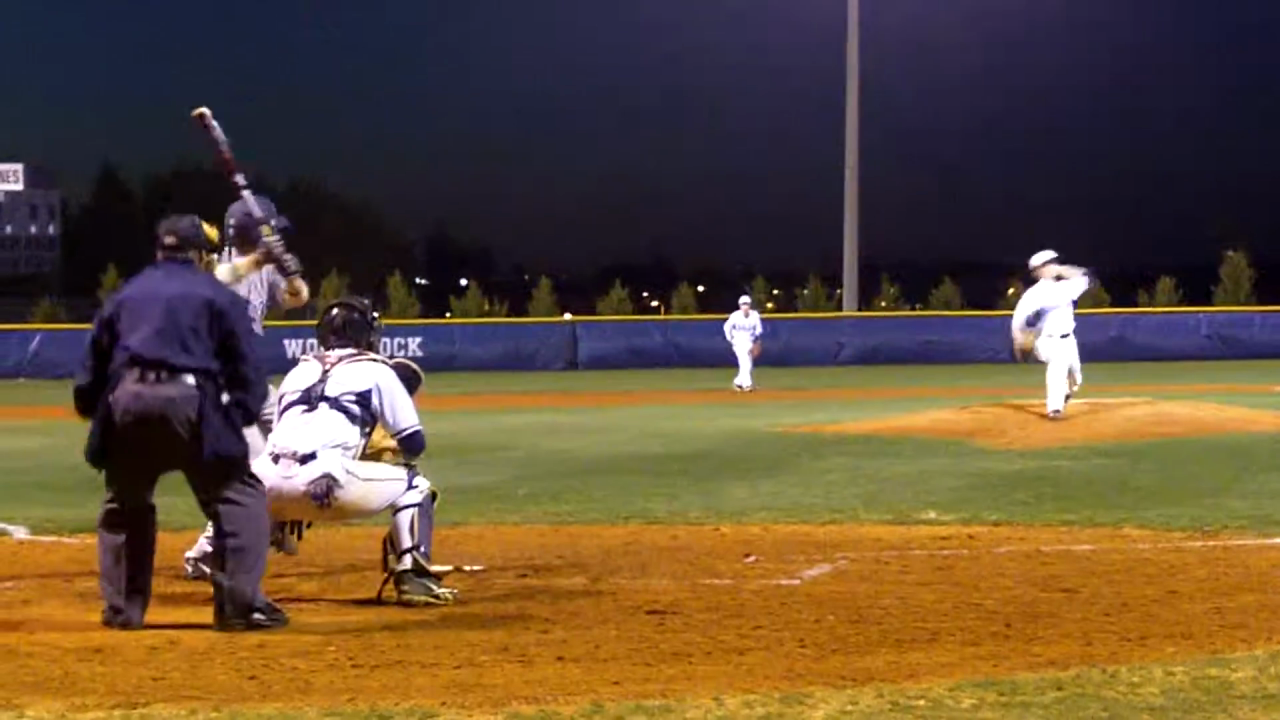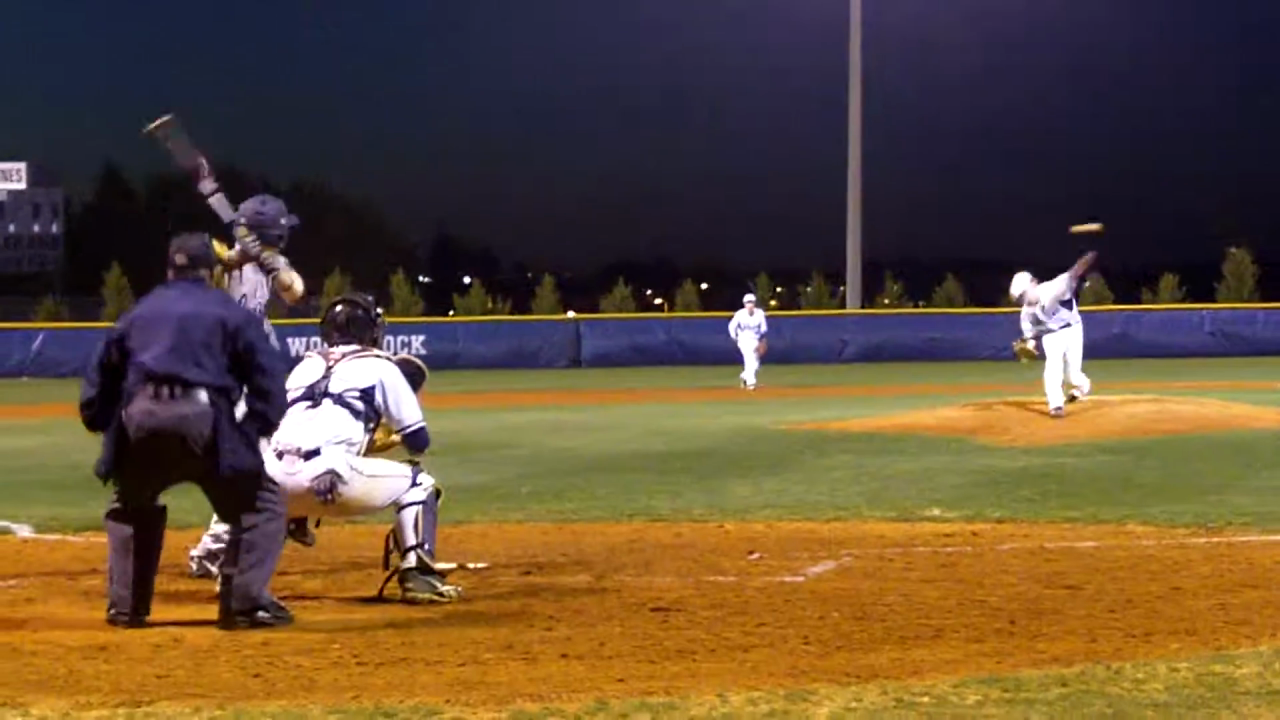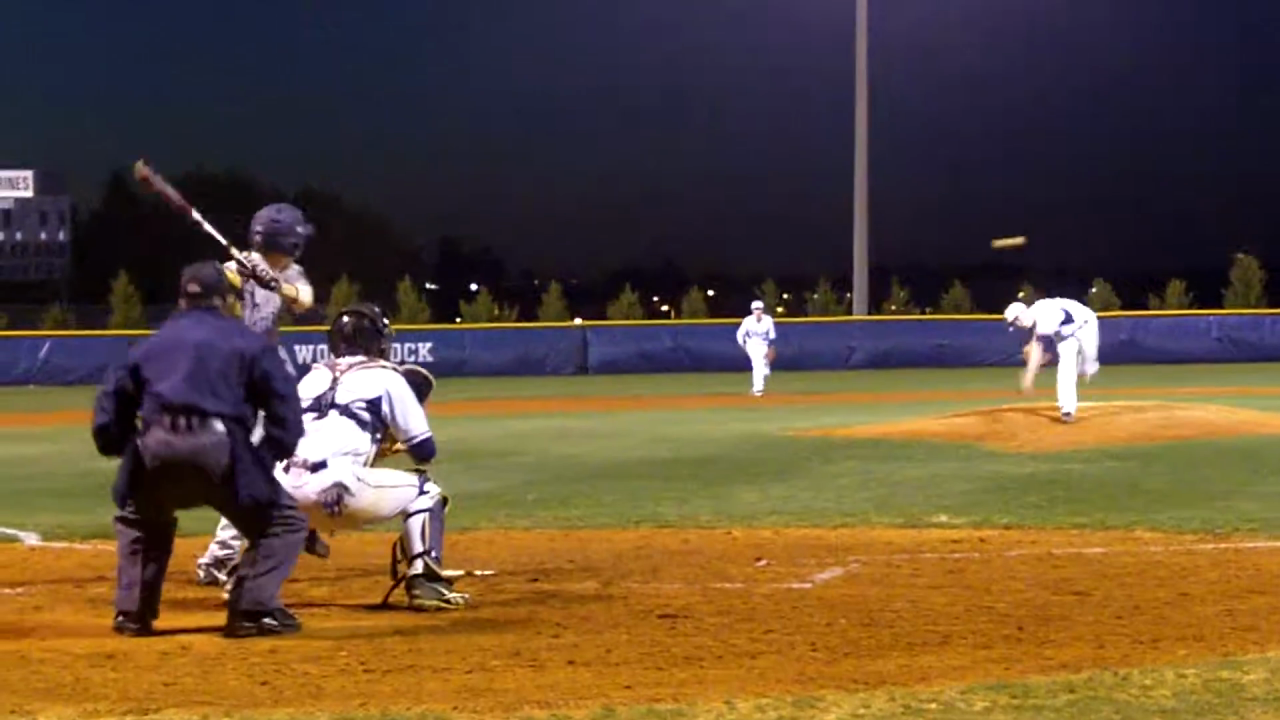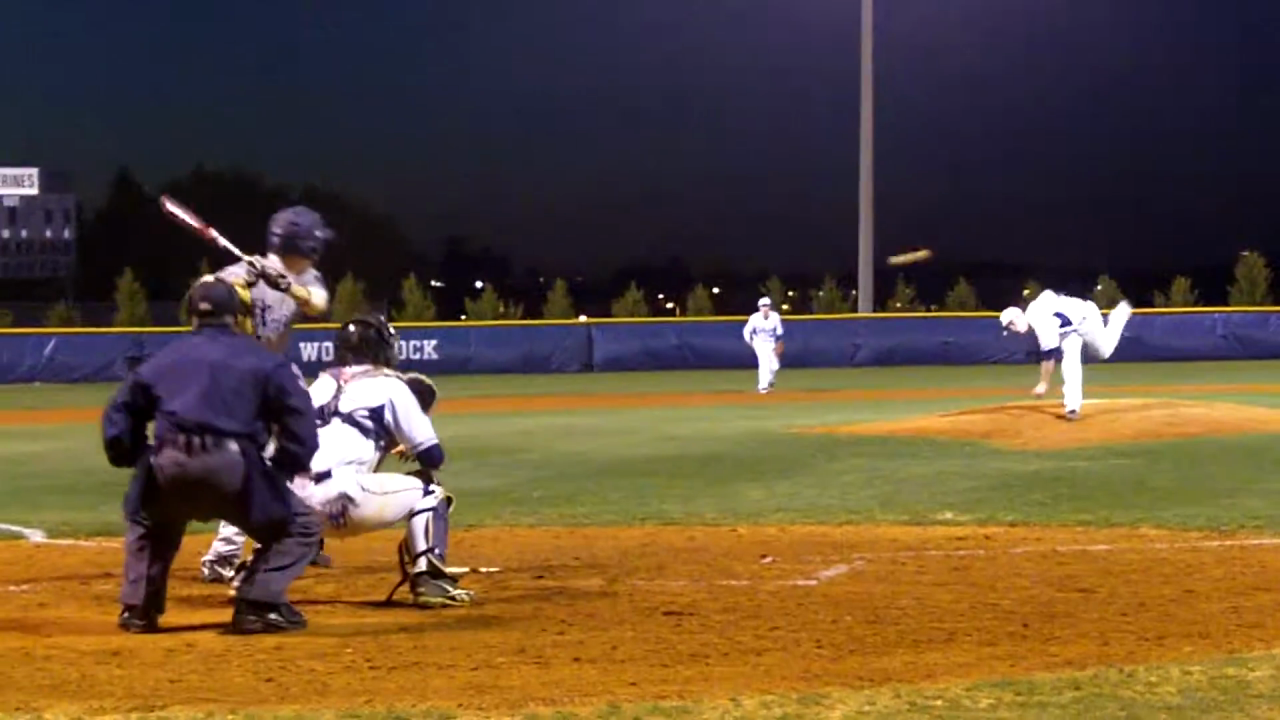
dt=0.1s
person 1, frame 1
left shoulder: (127, 293)
right shoulder: (217, 294)
left elbow: (93, 366)
right elbow: (246, 367)
left wrist: (98, 411)
right wrist: (237, 417)
left hip: (128, 399)
right hip: (188, 401)
left knee: (125, 504)
right knee: (238, 498)
left ankle: (121, 606)
right ankle: (240, 603)
person 1, frame 2
left shoulder: (140, 312)
right shoulder: (233, 313)
left elbow: (99, 378)
right elbow: (268, 383)
left wrist: (112, 425)
right wrist: (251, 432)
left hip: (141, 418)
right hip: (201, 418)
left knee: (130, 510)
right knee: (260, 505)
left ankle: (125, 604)
right ankle: (246, 603)
person 1, frame 3
left shoulder: (155, 341)
right shoulder: (249, 342)
left elbow: (110, 407)
right elbow: (285, 411)
left wrist: (128, 450)
right wrist: (266, 457)
left hip: (158, 446)
right hip: (217, 447)
left knee: (138, 520)
right knee: (283, 521)
left ankle: (133, 612)
right ankle: (253, 610)
person 1, frame 4
left shoulder: (164, 359)
right shoulder: (264, 360)
left elbow: (118, 420)
right elbow: (301, 429)
left wrist: (143, 461)
right wrist: (277, 472)
left hip: (171, 468)
right hip: (230, 466)
left knee: (148, 522)
right knee: (301, 527)
left ankle: (138, 608)
right ankle: (259, 604)
person 2, frame 1
left shoulder: (266, 268)
right shoulder: (218, 264)
left elbow: (296, 298)
left wrist: (290, 272)
right wrist: (257, 260)
left ankle: (268, 524)
right ankle: (205, 554)
person 2, frame 2
left shoulder: (275, 263)
right shoulder: (226, 257)
left elbow: (295, 291)
left wrist: (272, 269)
right wrist: (235, 258)
right ankle: (209, 553)
person 2, frame 3
left shoulder: (289, 273)
right shoulder: (235, 269)
left elbow: (303, 300)
left wrist: (276, 283)
right wrist: (241, 276)
right ankle: (218, 560)
person 2, frame 4
left shoulder: (306, 276)
right shoulder: (249, 271)
left elbow: (317, 305)
left wrist: (287, 285)
right wrist: (242, 283)
right ankle: (220, 558)
person 3, frame 1
left shoulder: (299, 370)
right shoulder: (377, 370)
right elbow: (412, 445)
left hip: (273, 480)
right hip: (322, 479)
right knee: (413, 485)
right ankle: (411, 578)
person 3, frame 2
left shoulder: (305, 366)
right shoulder: (380, 367)
right elbow: (417, 442)
left hip: (280, 477)
right hip: (327, 477)
right knee: (418, 483)
right ankle: (419, 575)
person 3, frame 3
left shoulder: (313, 377)
right shoulder: (387, 378)
right elbow: (424, 452)
left hip: (288, 489)
right hip: (335, 488)
right knee: (424, 491)
right ankle: (425, 582)
person 3, frame 4
left shoulder: (321, 385)
right shoulder: (391, 386)
right elbow: (432, 458)
right wrist: (415, 413)
right hip: (337, 498)
right knee: (427, 491)
right ankle: (429, 579)
